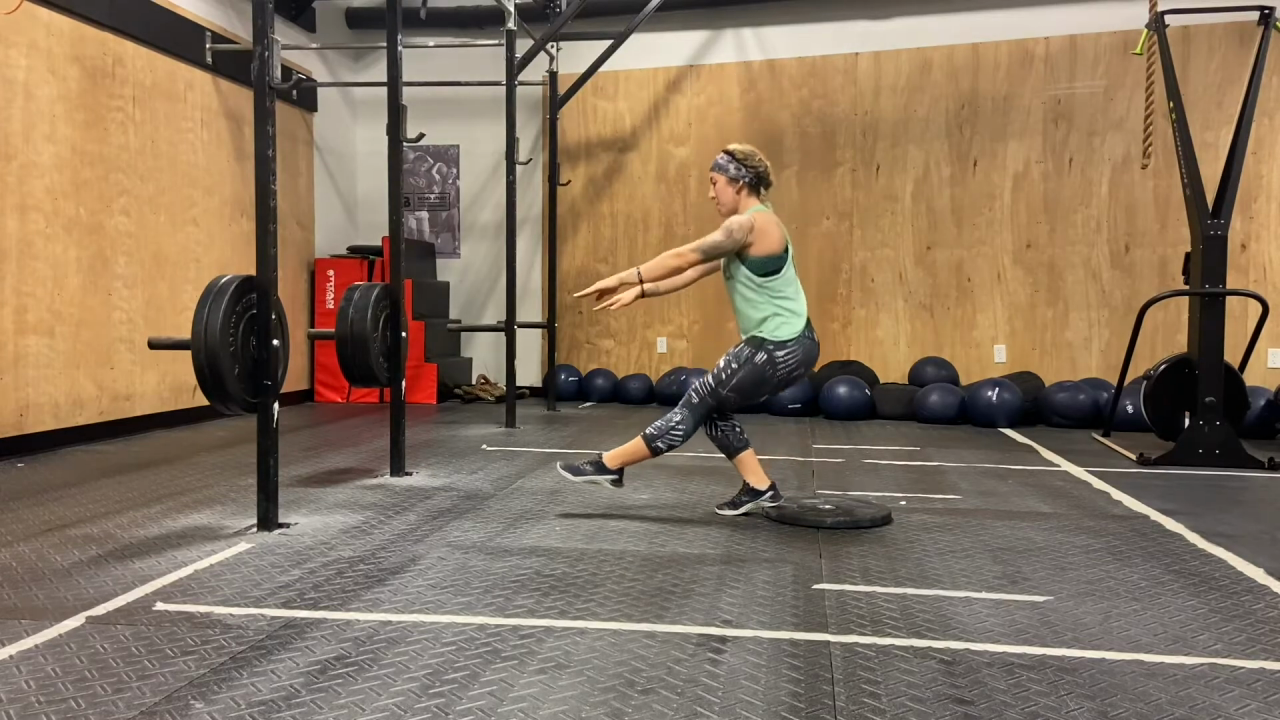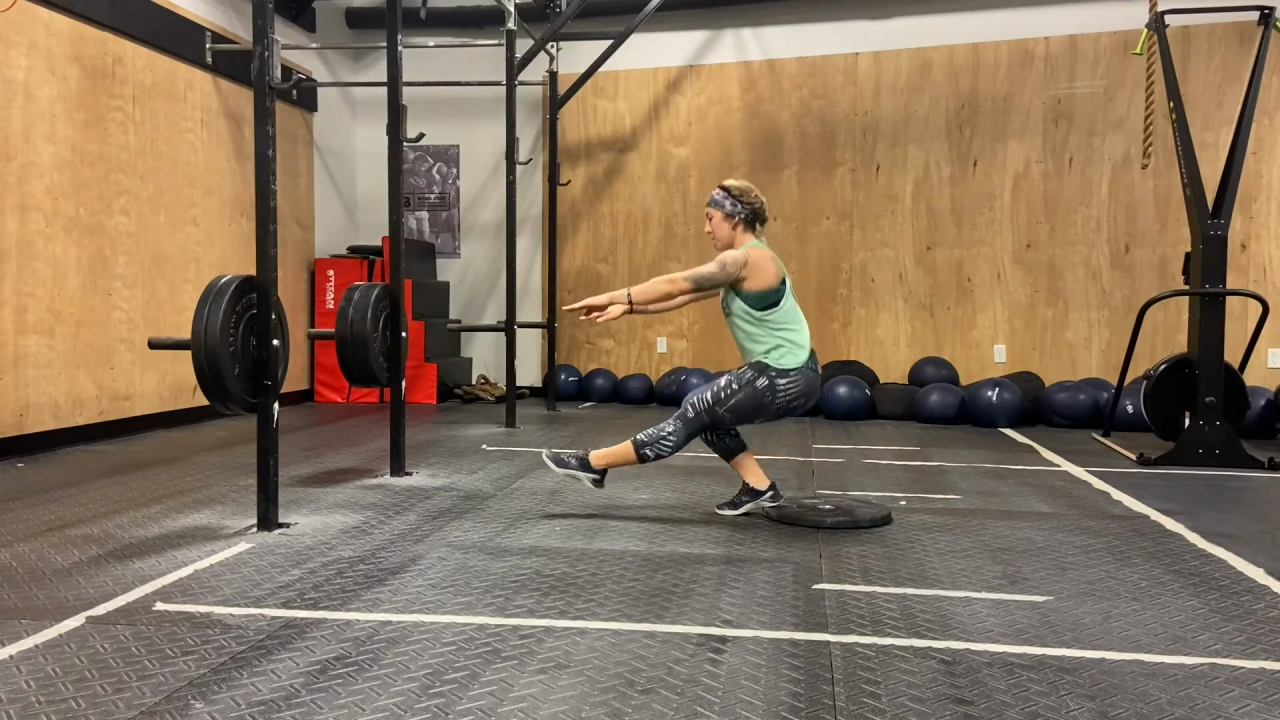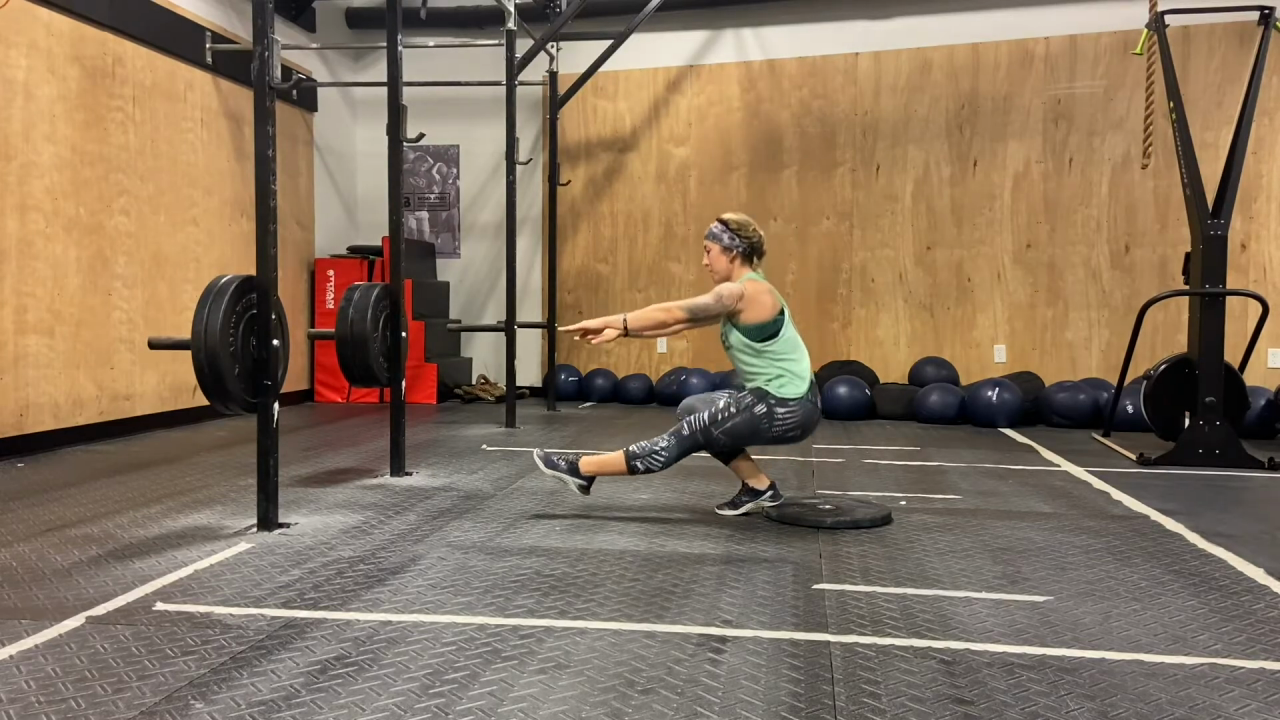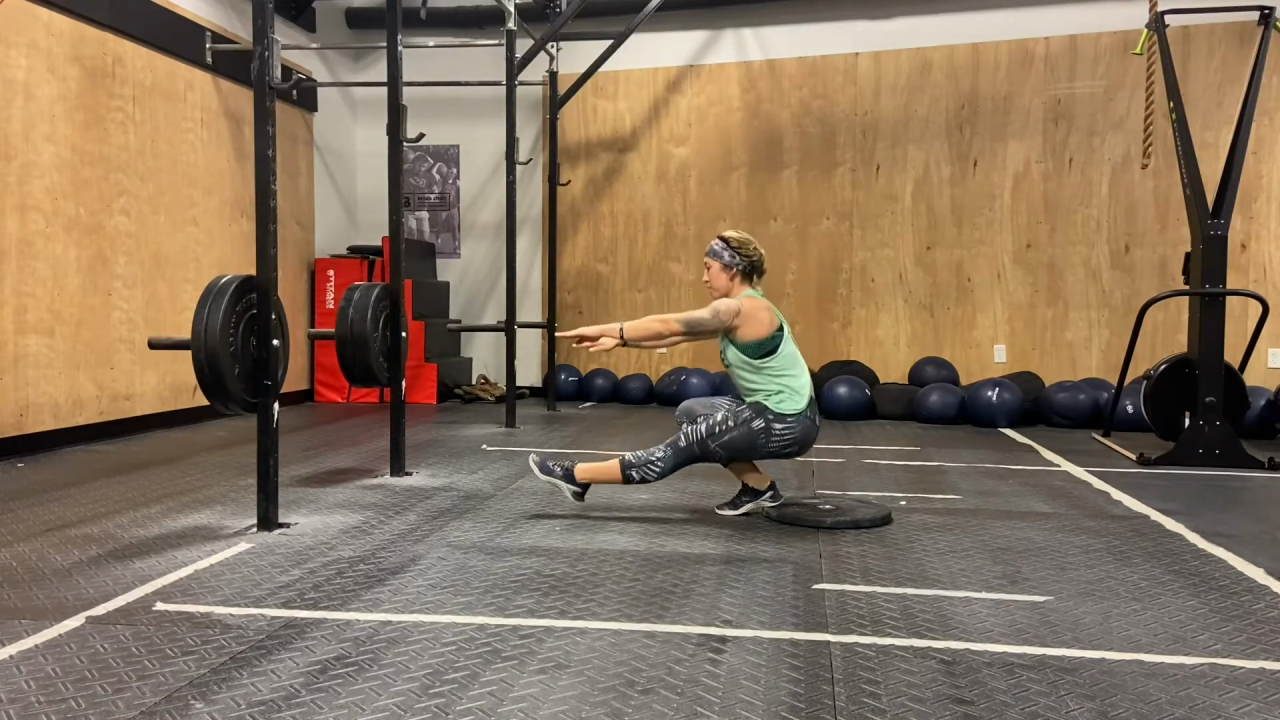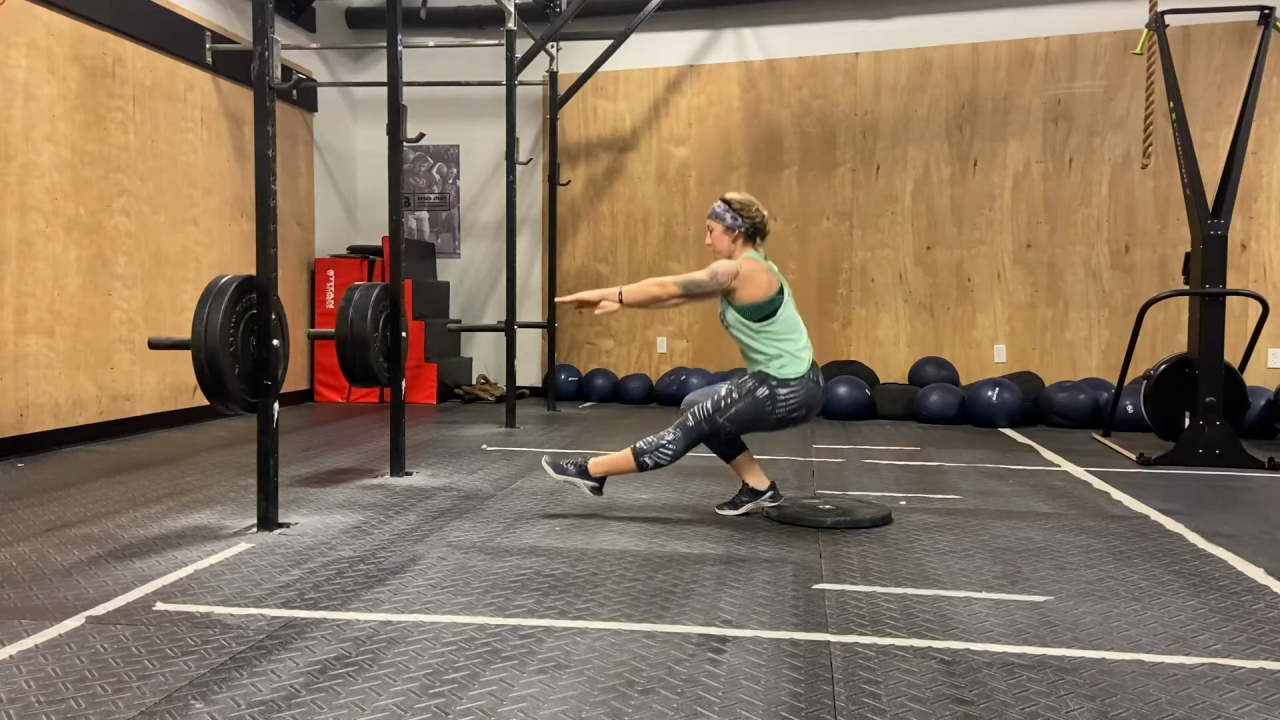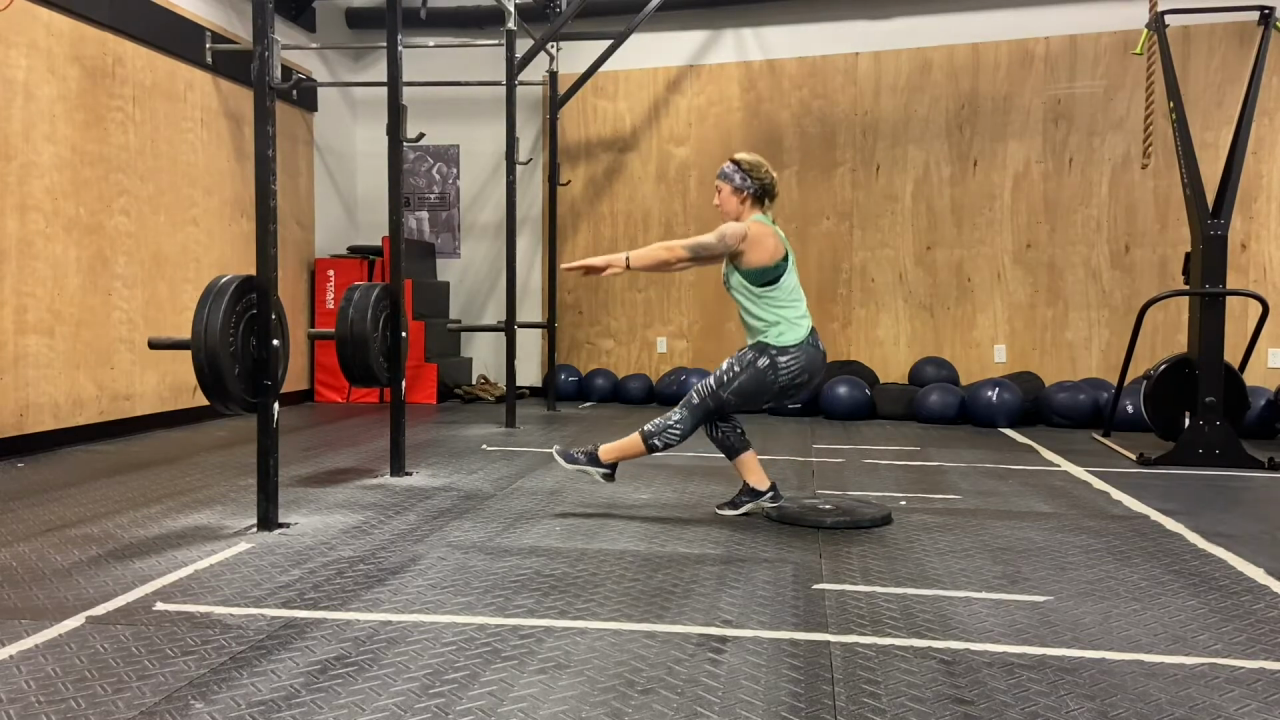
dt=0.2s
person 1, frame 1
left shoulder: (750, 223)
right shoulder: (750, 226)
left elbow: (684, 258)
right elbow: (694, 270)
left wrist: (622, 277)
right wrist: (638, 289)
left hip: (782, 351)
right hip: (782, 346)
left knee: (696, 404)
right knee: (707, 402)
left ankle: (607, 464)
right ankle: (760, 486)
person 1, frame 2
left shoulder: (745, 260)
right shoulder: (744, 262)
left elbow: (676, 285)
right elbow: (685, 295)
left wrist: (614, 296)
right wrist: (626, 307)
left hip: (787, 382)
right hip: (784, 374)
left knee: (690, 419)
right knee: (699, 409)
left ankle: (594, 464)
right ankle: (759, 486)
person 1, frame 3
left shoulder: (742, 293)
right shoulder: (742, 293)
left elbow: (671, 313)
right elbow: (680, 321)
left wrist: (608, 321)
right wrist: (621, 329)
left hip: (786, 410)
right hip: (781, 401)
left knee: (684, 437)
right knee: (692, 413)
left ankle: (582, 469)
right ankle: (758, 487)
person 1, frame 4
left shoulder: (739, 309)
right shoulder: (743, 307)
left elbow: (667, 324)
right elbow: (678, 332)
left wrist: (606, 329)
right wrist: (619, 338)
left hip: (784, 425)
right hip: (781, 414)
left knee: (680, 448)
right knee: (690, 414)
left ankle: (577, 476)
right ankle: (760, 488)
person 1, frame 5
left shoulder: (738, 270)
right shoulder: (750, 269)
left elbow: (668, 288)
right elbow: (682, 294)
left wrist: (607, 293)
right wrist: (619, 299)
left hip: (787, 391)
right hip: (790, 384)
left knee: (689, 427)
right knee: (698, 411)
left ankle: (591, 471)
right ankle: (759, 488)
person 1, frame 6
left shoulder: (745, 233)
right shoulder: (755, 232)
left elbow: (675, 251)
right elbow: (690, 259)
left wrist: (614, 259)
right wrist: (626, 264)
left hip: (785, 357)
right hip: (793, 353)
left knee: (694, 407)
right knee: (708, 405)
left ankle: (602, 458)
right ankle: (760, 488)
